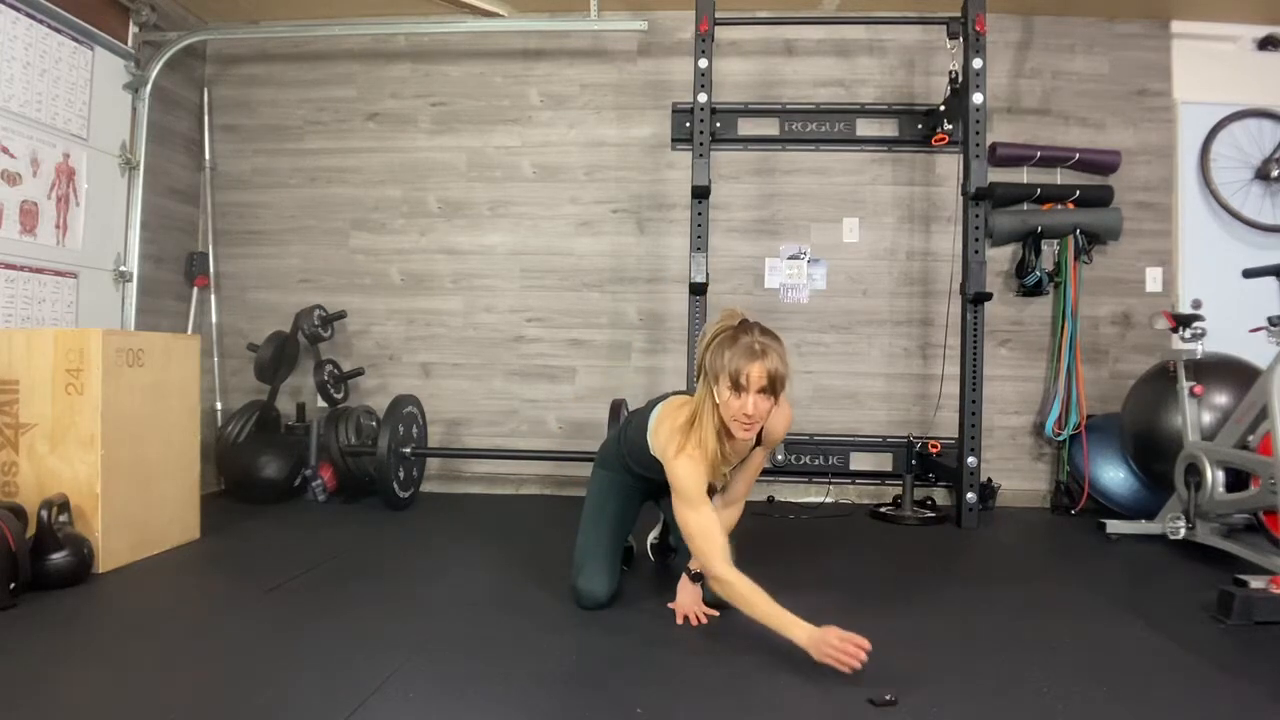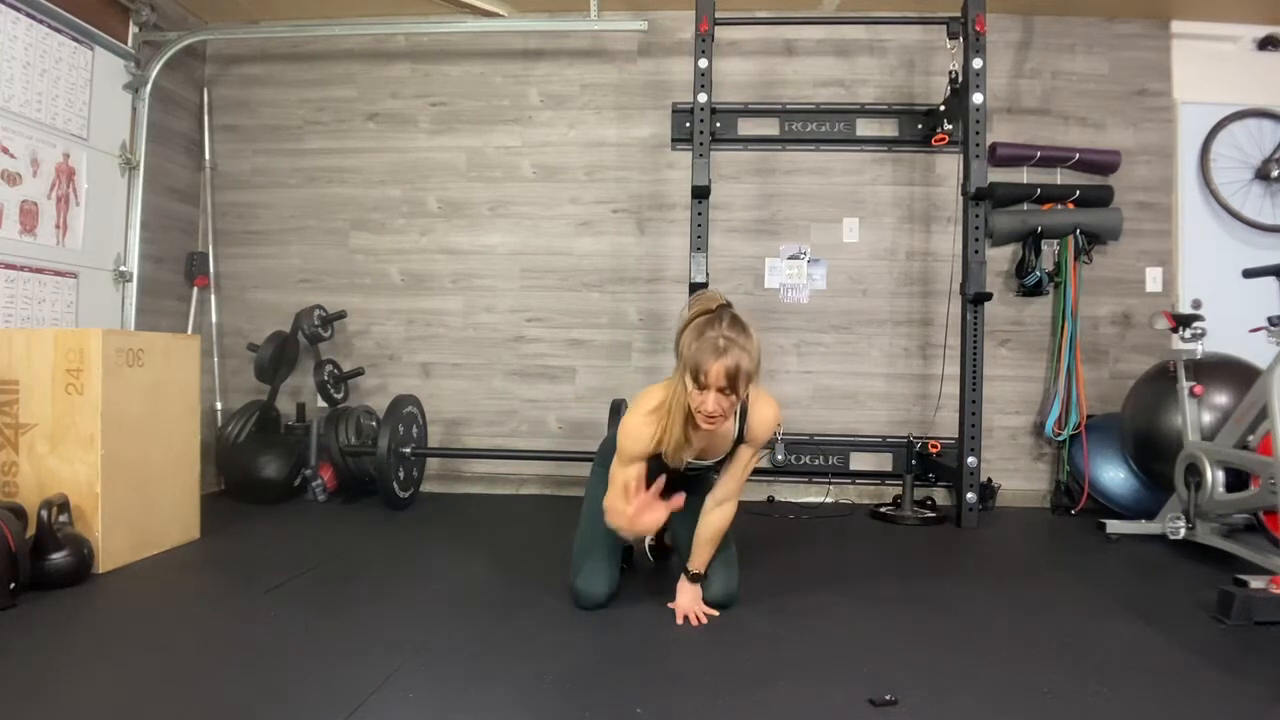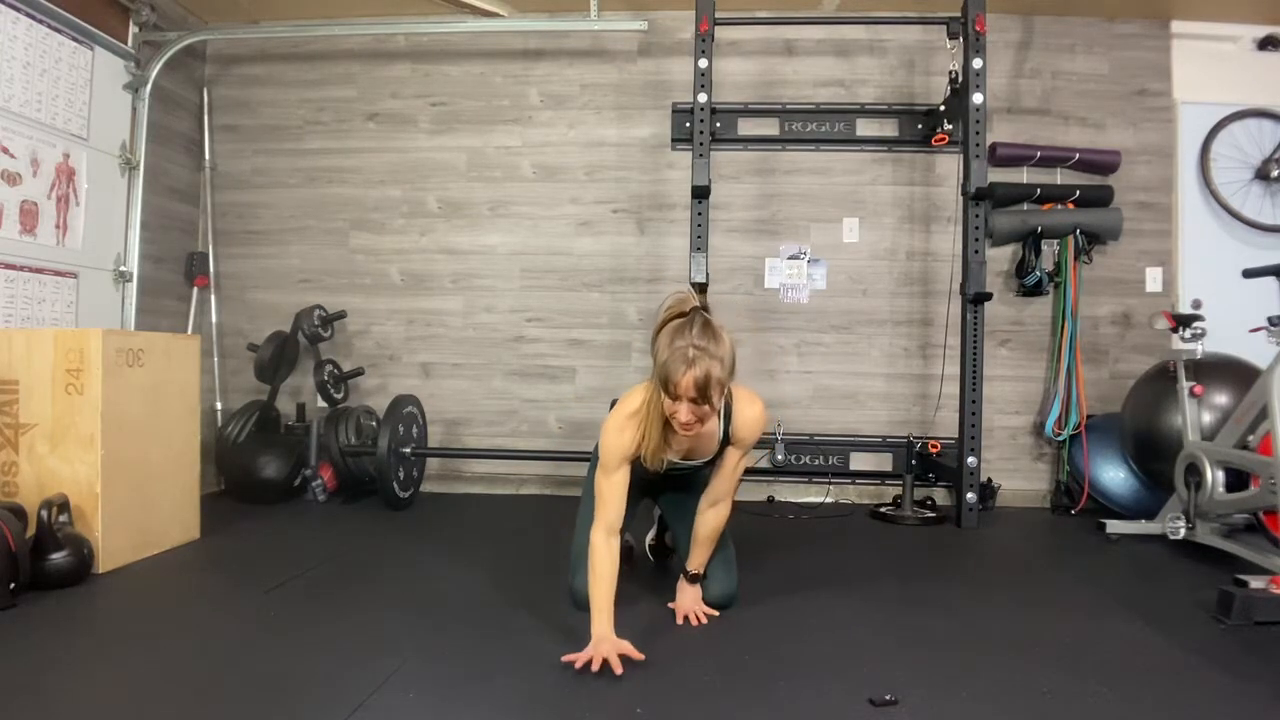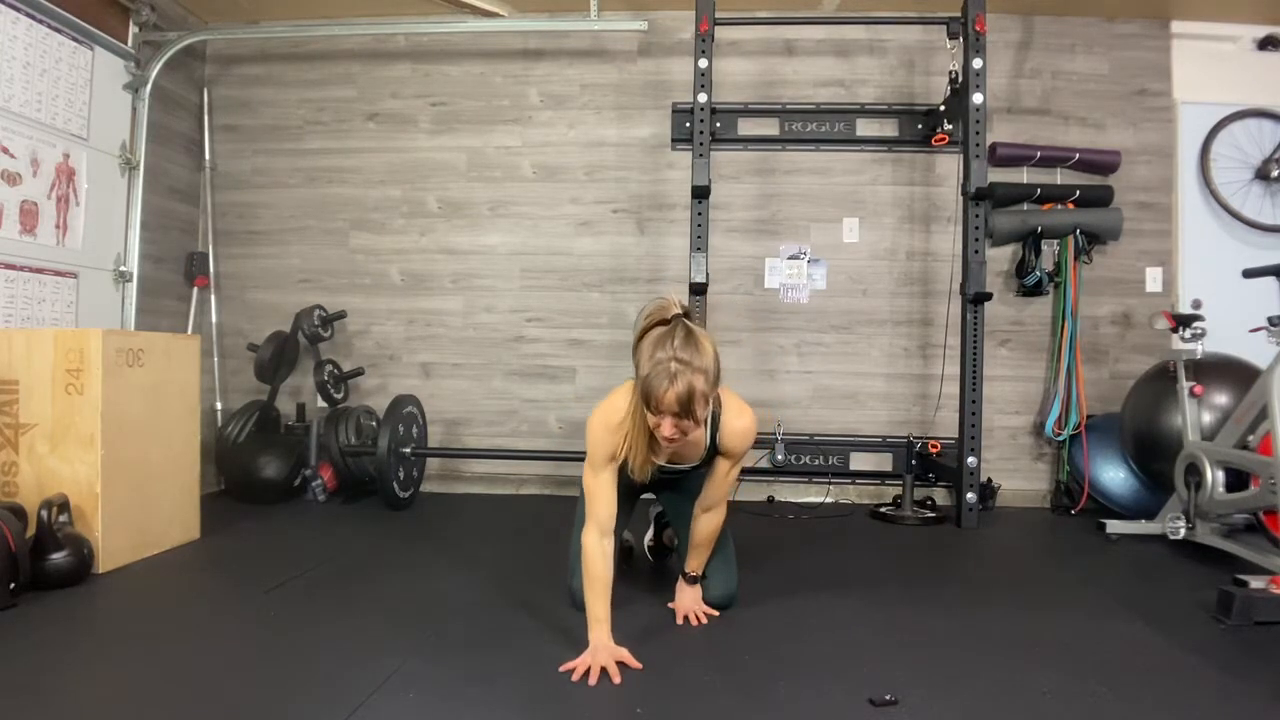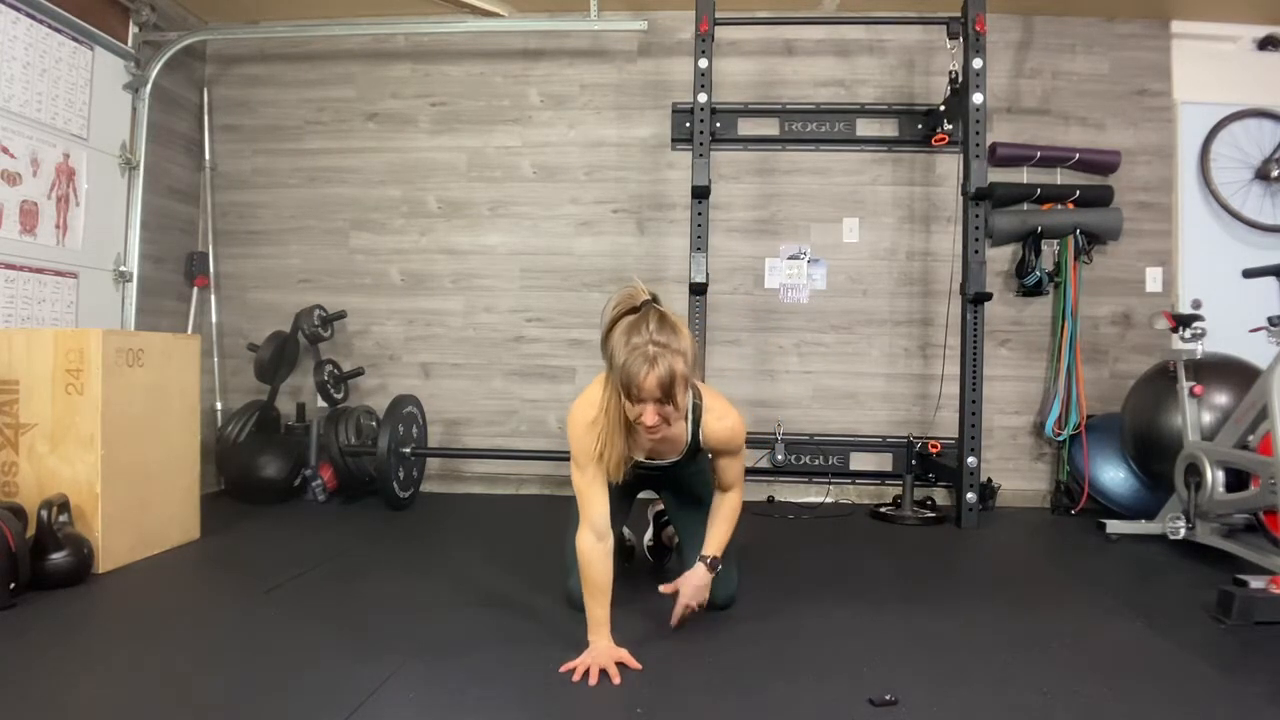
dt=0.5s
person 1, frame 1
left shoulder: (776, 420)
right shoulder: (686, 444)
left elbow: (730, 503)
right elbow: (720, 571)
left wrist: (692, 576)
right wrist: (807, 635)
left hip: (689, 478)
right hip: (625, 470)
left knee: (714, 590)
right knee: (593, 592)
left ankle: (669, 537)
right ankle: (622, 543)
person 1, frame 2
left shoulder: (762, 415)
right shoulder: (647, 416)
left elbow: (723, 501)
right elbow: (614, 503)
left wrist: (692, 577)
right wrist: (633, 522)
left hip: (692, 480)
right hip: (630, 470)
left knee: (720, 593)
right knee: (590, 593)
left ankle: (669, 537)
person 1, frame 3
left shoulder: (748, 415)
right shoulder: (628, 418)
left elbow: (716, 502)
right elbow: (604, 530)
left wrist: (690, 578)
right wrist: (602, 633)
left hip: (690, 479)
right hip: (627, 471)
left knee: (719, 593)
right knee: (585, 593)
left ankle: (667, 534)
right ankle: (625, 551)
person 1, frame 4
left shoulder: (737, 423)
right shoulder: (610, 419)
left elbow: (711, 508)
right elbow: (598, 532)
left wrist: (690, 579)
right wrist: (600, 638)
left hip: (688, 477)
right hip: (624, 471)
left knee: (720, 592)
right knee: (583, 592)
left ankle: (666, 530)
person 1, frame 5
left shoulder: (720, 421)
right shoulder: (589, 415)
left elbow: (729, 490)
right elbow: (593, 532)
left wrist: (706, 566)
right wrist: (600, 639)
left hip: (686, 472)
right hip: (618, 471)
left knee: (719, 593)
right knee: (581, 594)
left ankle: (666, 527)
right ankle: (623, 542)
